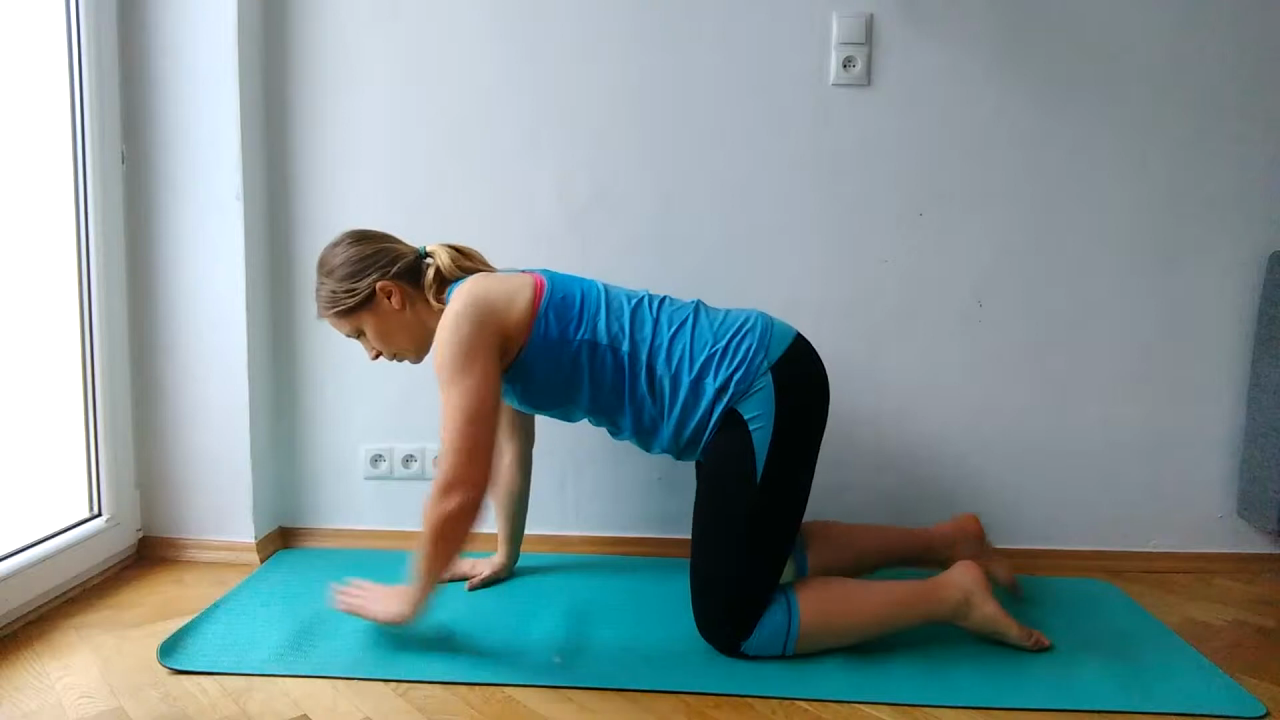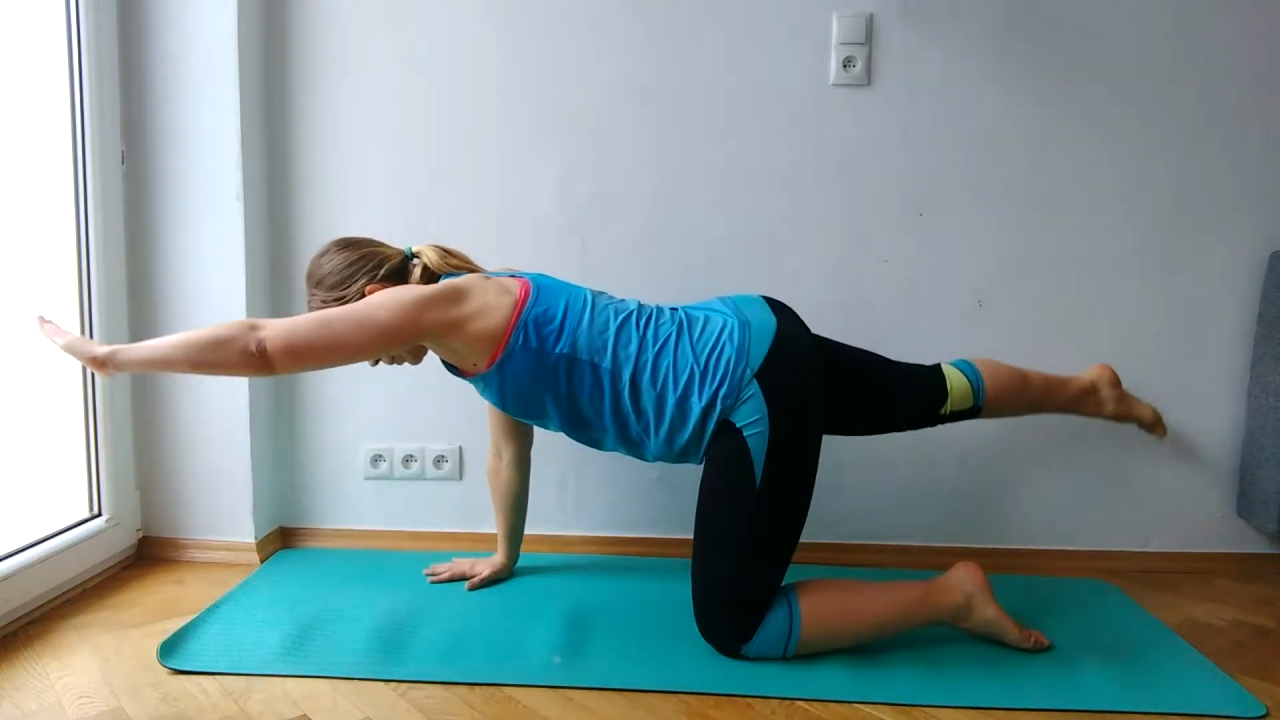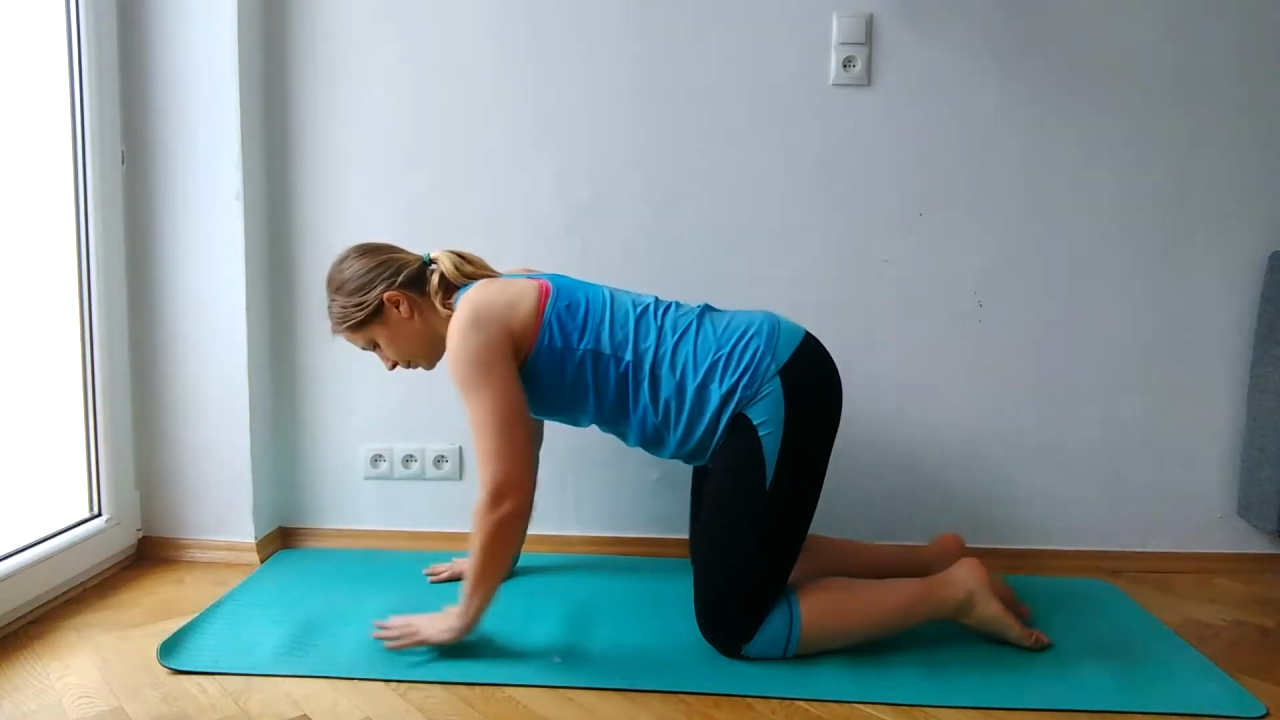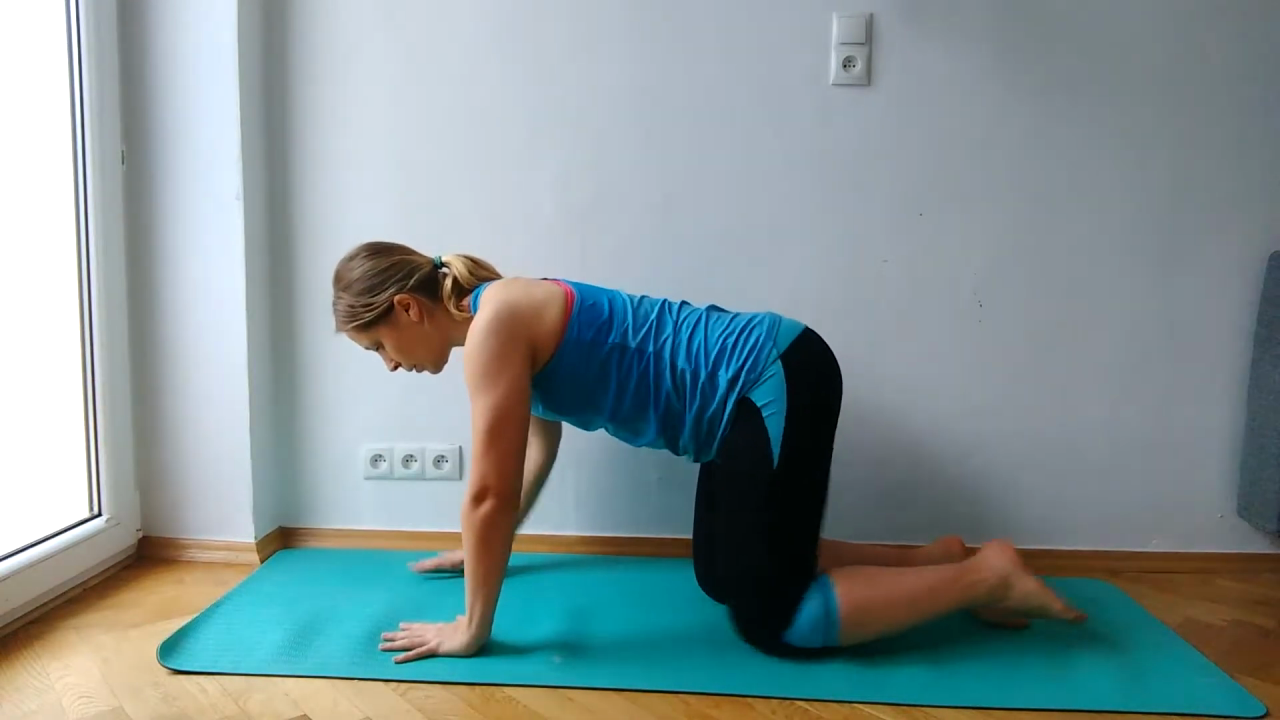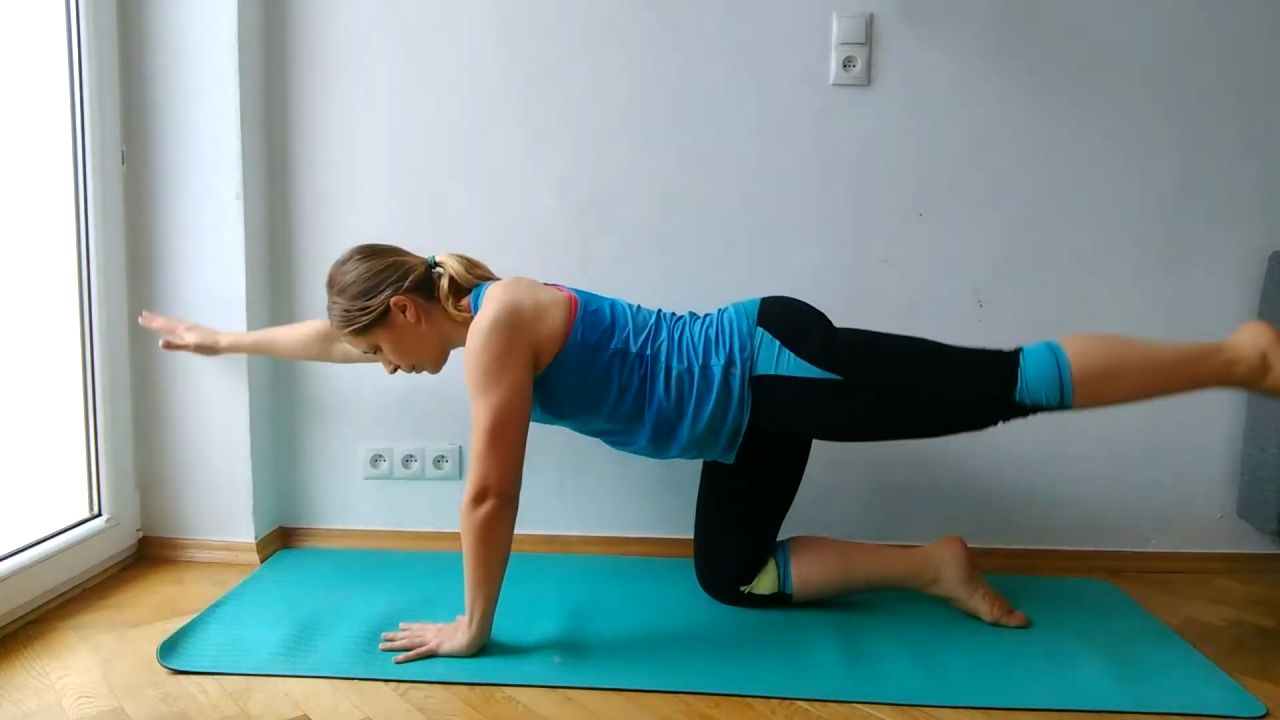
dt=1s
person 1, frame 1
left shoulder: (465, 319)
right shoulder: (485, 307)
left elbow: (459, 486)
right elbow: (511, 443)
left wrist: (411, 596)
right wrist: (502, 556)
left hip: (761, 388)
right hip: (755, 383)
left knee: (732, 623)
right knee: (759, 556)
left ankle: (953, 594)
right ankle: (945, 541)
person 1, frame 2
left shoulder: (442, 308)
right shoulder: (475, 316)
left elbow: (263, 345)
right elbow: (510, 438)
left wrist: (112, 355)
right wrist: (502, 555)
left hip: (748, 386)
right hip: (755, 349)
left knee: (732, 623)
right knee: (926, 394)
left ankle: (950, 595)
right ankle: (1091, 389)
person 1, frame 3
left shoulder: (473, 325)
right shoulder: (501, 305)
left elbow: (503, 494)
right elbow: (526, 436)
left wrist: (460, 618)
right wrist: (496, 558)
left hip: (768, 390)
right hip: (763, 381)
left knee: (733, 624)
right knee: (746, 564)
left ankle: (954, 589)
right ankle: (938, 555)
person 1, frame 4
left shoulder: (492, 327)
right shoulder: (507, 320)
left elbow: (490, 492)
right elbow: (538, 452)
left wrist: (471, 627)
right wrist: (483, 554)
left hip: (776, 383)
right hip: (755, 391)
left knee: (770, 622)
right knee: (722, 576)
left ankle: (984, 576)
right ankle: (934, 559)
person 1, frame 5
left shoulder: (493, 328)
right shoulder: (463, 312)
left elbow: (489, 497)
right elbow: (334, 336)
left wrist: (470, 627)
right wrist: (221, 339)
left hip: (773, 364)
right hip: (749, 398)
left knee: (1004, 382)
right knee: (731, 577)
right ankle: (932, 565)
